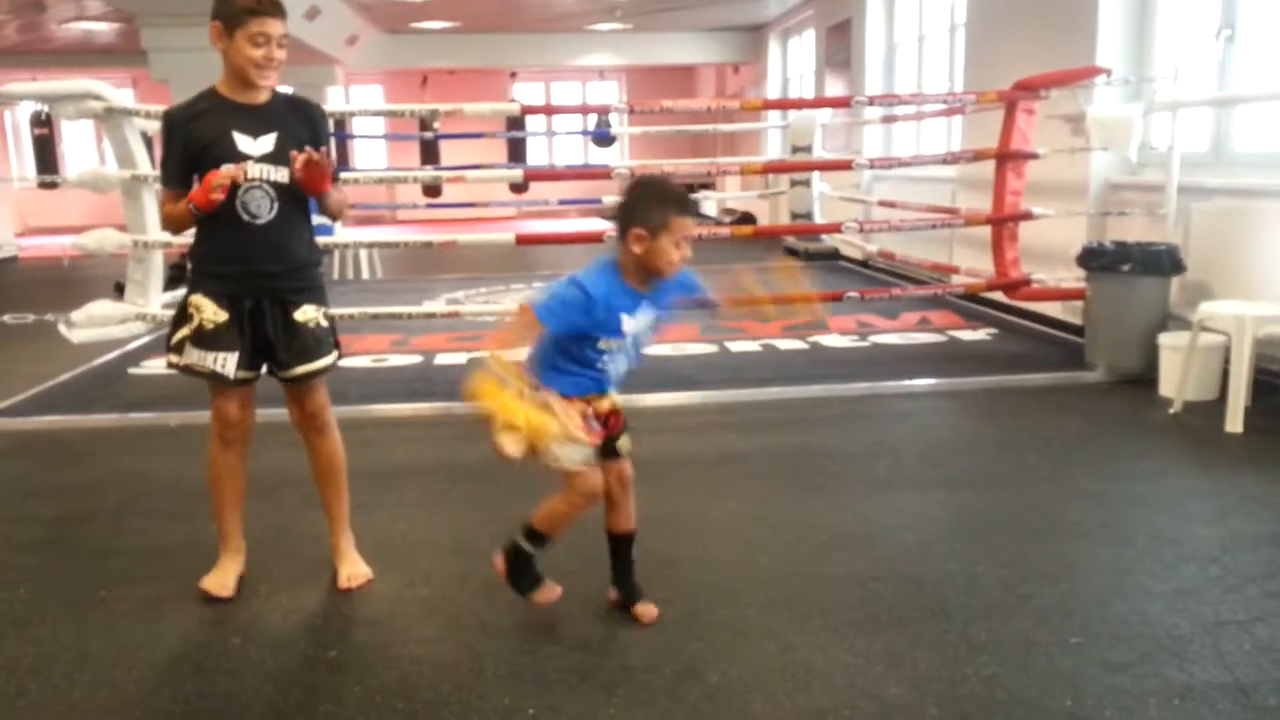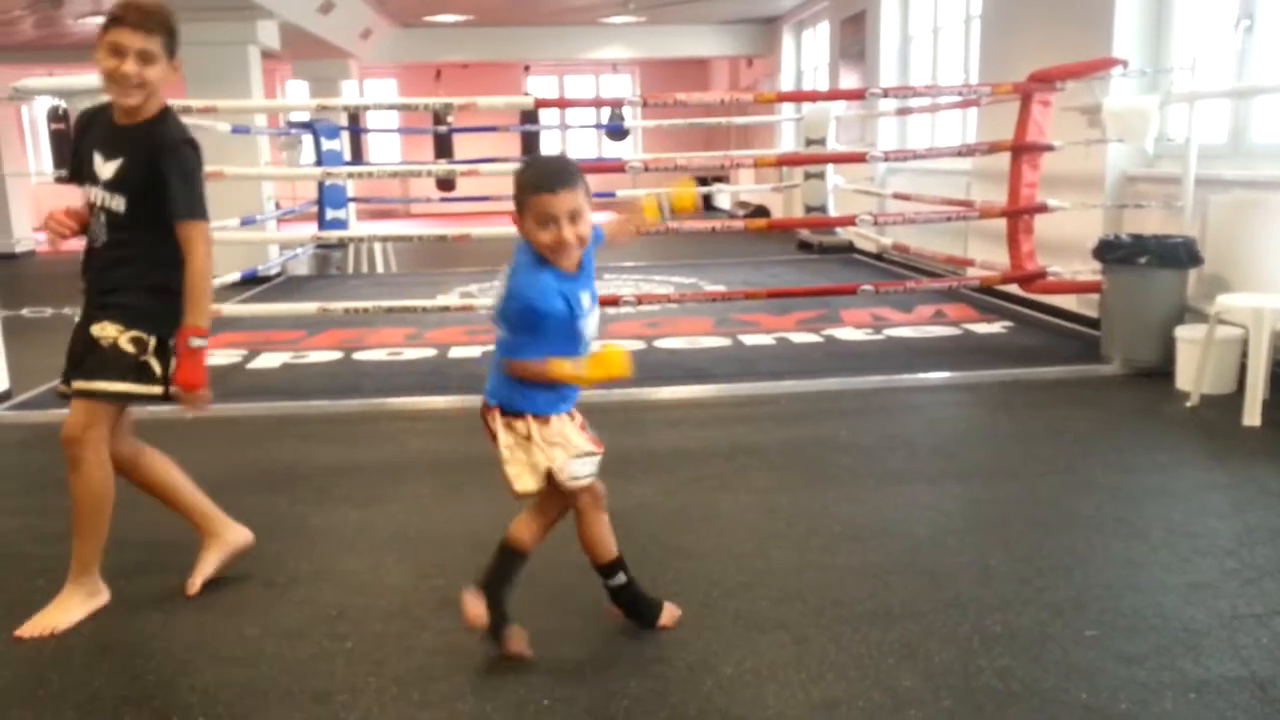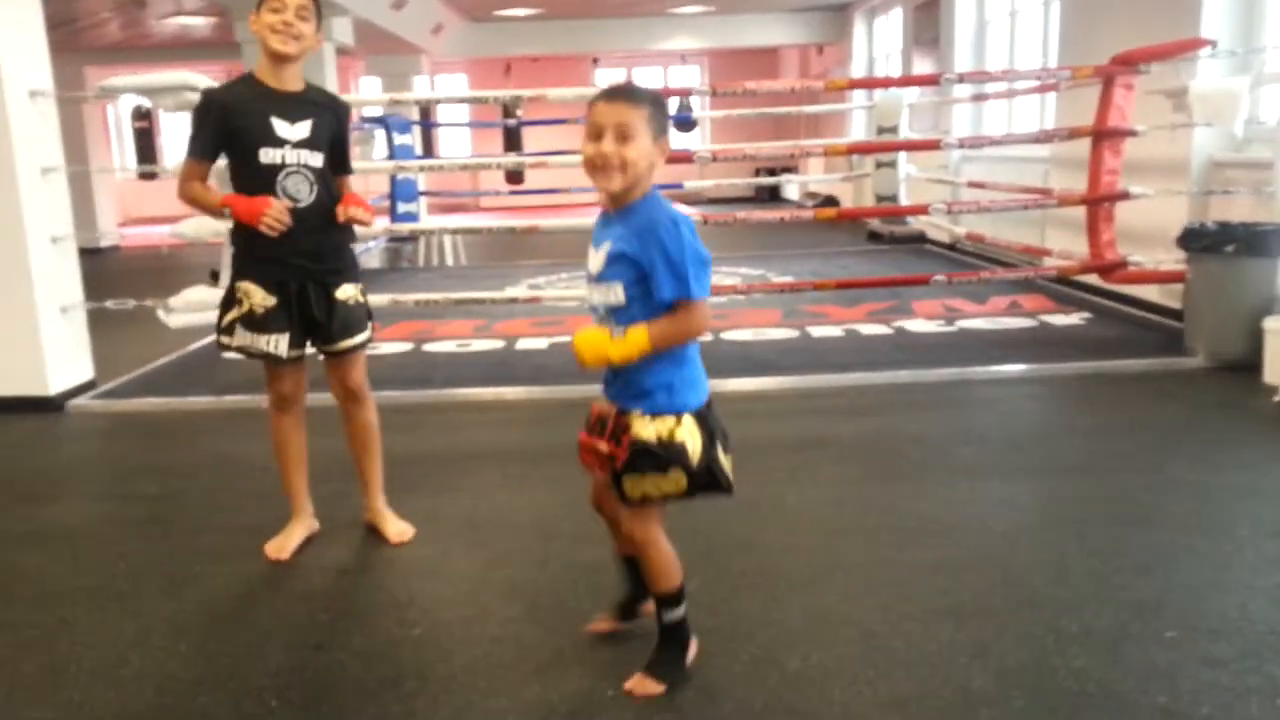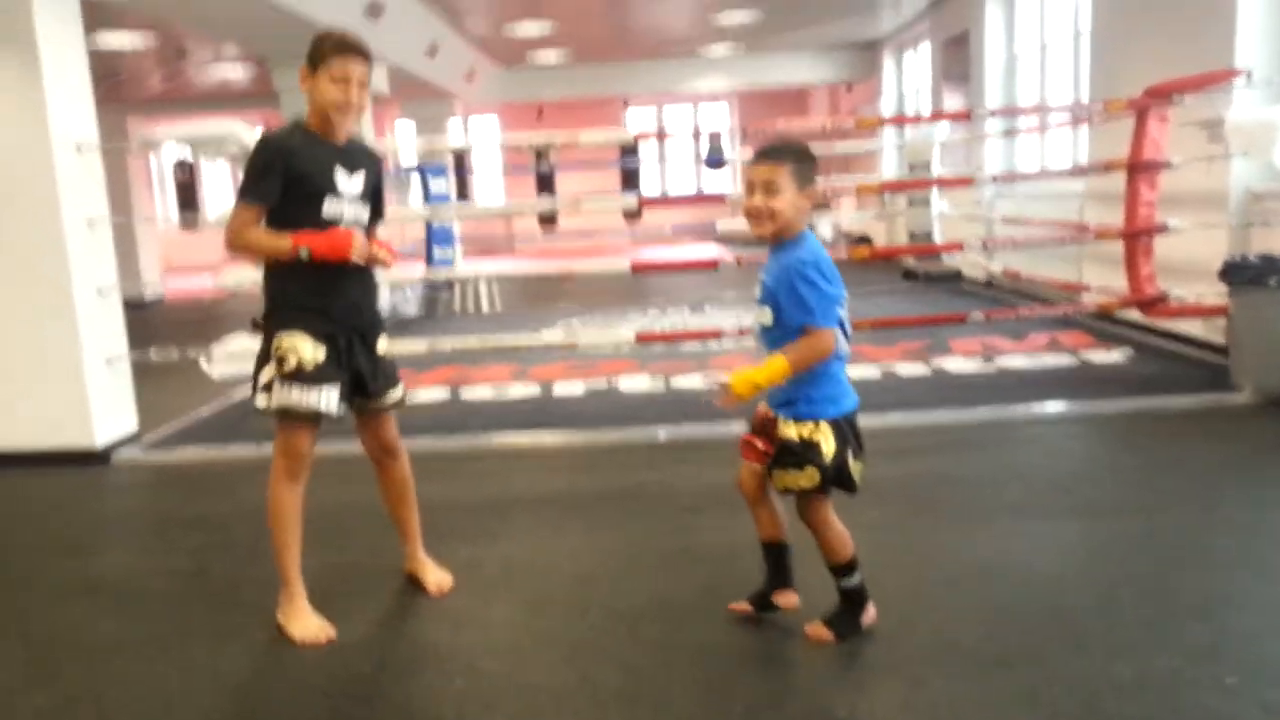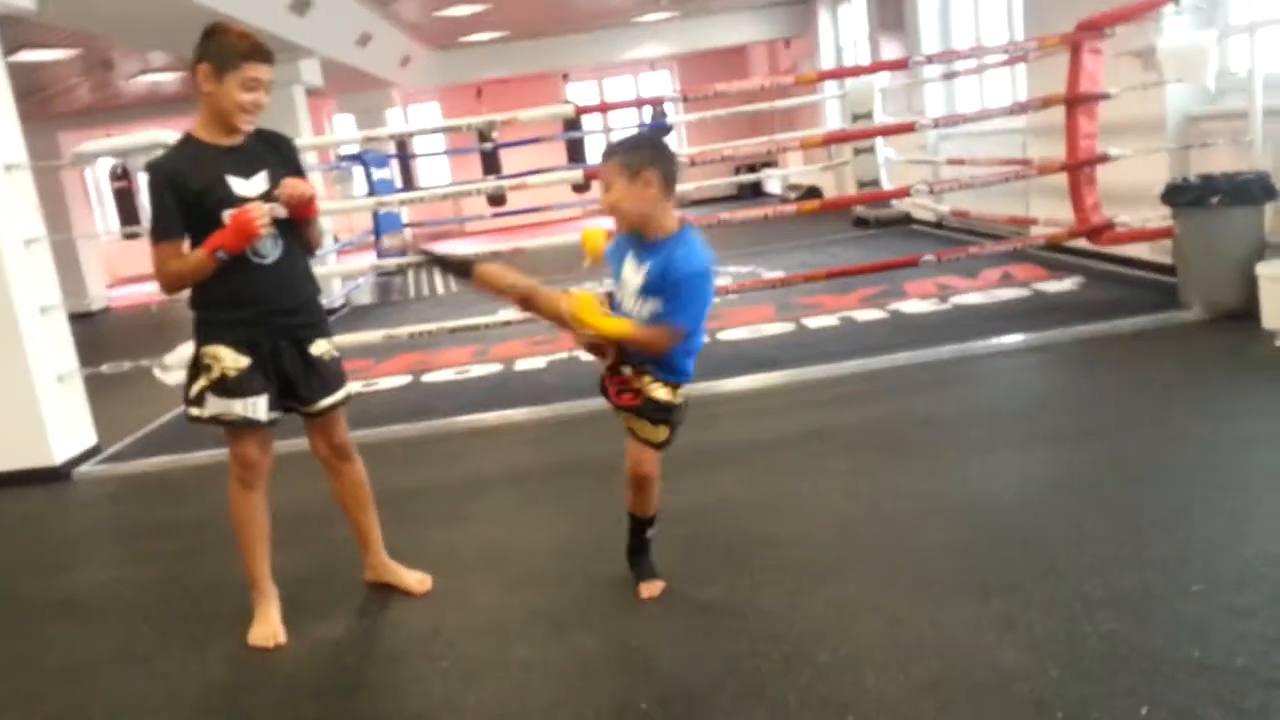
dt=1s
person 1, frame 1
left shoulder: (305, 116)
right shoulder: (187, 120)
left elbow: (336, 208)
right elbow: (170, 216)
left wrist: (320, 185)
right wrist: (202, 199)
left hip: (296, 286)
right hip: (222, 291)
left knee: (314, 413)
right knee: (230, 420)
left ankle: (343, 542)
right ankle: (230, 550)
person 1, frame 2
left shoulder: (170, 146)
right shoulder: (89, 125)
left elbow: (196, 250)
left wrist: (191, 344)
right wrist: (69, 221)
left hip: (145, 309)
right hip: (105, 305)
left knee: (82, 433)
right knee: (108, 441)
left ankle: (84, 583)
right ankle: (219, 529)
person 1, frame 3
left shoulder: (331, 109)
right shoulder: (224, 102)
right elbow: (189, 186)
left wrist: (355, 205)
right wrist: (243, 207)
left hip: (332, 265)
right hip: (265, 271)
left knee: (353, 387)
right knee: (285, 394)
left ankle: (376, 504)
right ankle: (301, 514)
person 1, frame 4
left shoulder: (367, 159)
right shoulder: (281, 148)
right elbow: (239, 236)
left wrist: (379, 250)
right wrist: (313, 244)
left hip: (360, 321)
right hip: (301, 325)
left knee: (386, 443)
right knee: (294, 453)
left ankle: (416, 553)
right ankle: (291, 598)
person 1, frame 5
left shoulder: (278, 148)
right shoulder: (173, 170)
left elbow: (311, 242)
right elbow: (169, 275)
left wrist: (305, 210)
right wrist: (226, 240)
left hip: (301, 324)
right hip: (233, 339)
left knee: (336, 445)
right knee: (250, 462)
left ankle: (378, 560)
right ankle: (264, 598)
person 2, frame 1
left shoulder: (669, 279)
right shoulder: (587, 291)
left elbow: (708, 294)
right elbow: (524, 321)
left hip: (597, 397)
right hip: (556, 393)
left knee: (620, 482)
right knee: (586, 486)
left ankle: (625, 584)
right ankle: (516, 560)
person 2, frame 2
left shoulder: (573, 252)
right shoulder: (533, 294)
left elbow: (608, 230)
right elbow: (515, 363)
right wrist: (584, 371)
left hip: (547, 408)
right hip: (532, 411)
left knee: (551, 502)
right knee: (588, 497)
left ankle: (489, 597)
right ankle: (629, 597)
person 2, frame 3
left shoulder: (664, 226)
right shoulder: (606, 223)
left elbow: (693, 317)
left wrist: (614, 347)
right wrist: (594, 340)
left hip: (665, 402)
right hip: (624, 398)
left knee: (641, 523)
right knee: (606, 497)
left ankle: (675, 642)
right ankle: (638, 595)
person 2, frame 4
left shoulder: (803, 265)
right shoulder: (783, 256)
left elbow: (823, 342)
left wrist: (756, 378)
right wrist: (765, 383)
left hip: (814, 412)
right hip: (788, 406)
left knee: (813, 509)
right knee: (751, 482)
left ankle: (856, 605)
right ankle: (779, 586)
person 2, frame 5
left shoulder: (690, 265)
right shoulder: (630, 236)
left elbow: (666, 340)
left wrist: (605, 326)
right wrist: (600, 250)
left hip: (657, 372)
right hip: (613, 337)
left knee: (643, 469)
right knee: (529, 292)
left ankle: (639, 554)
